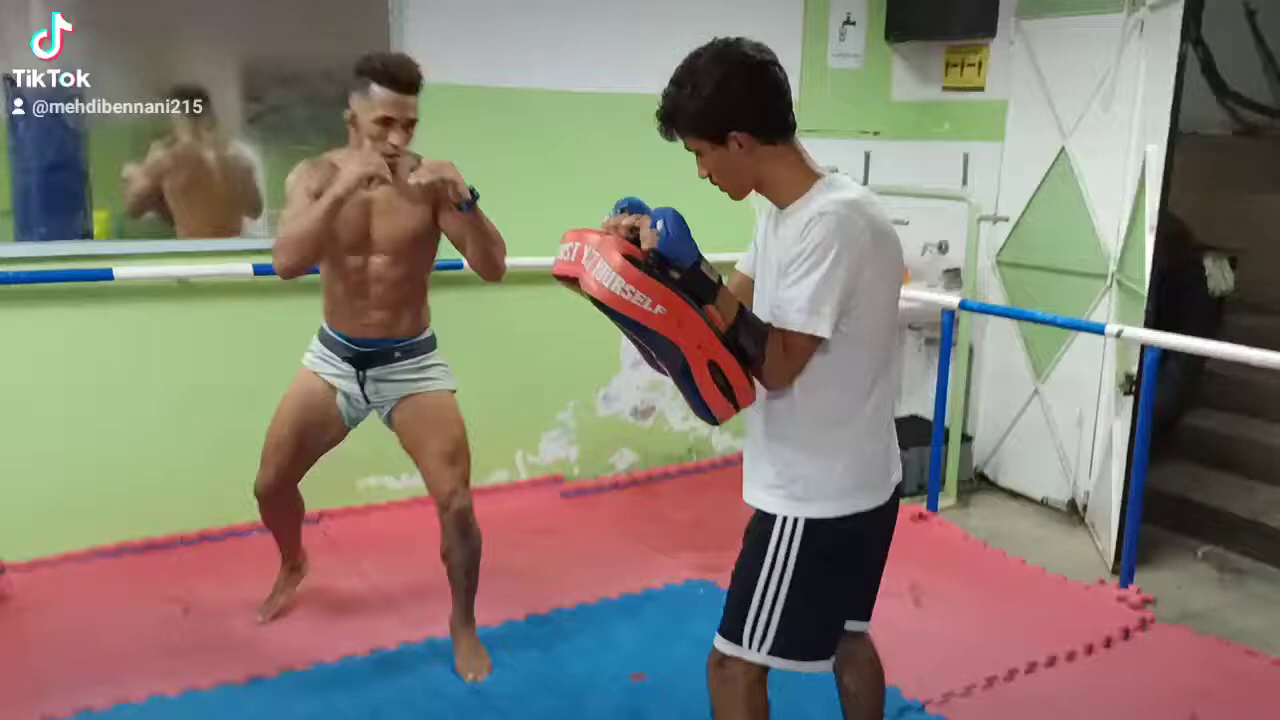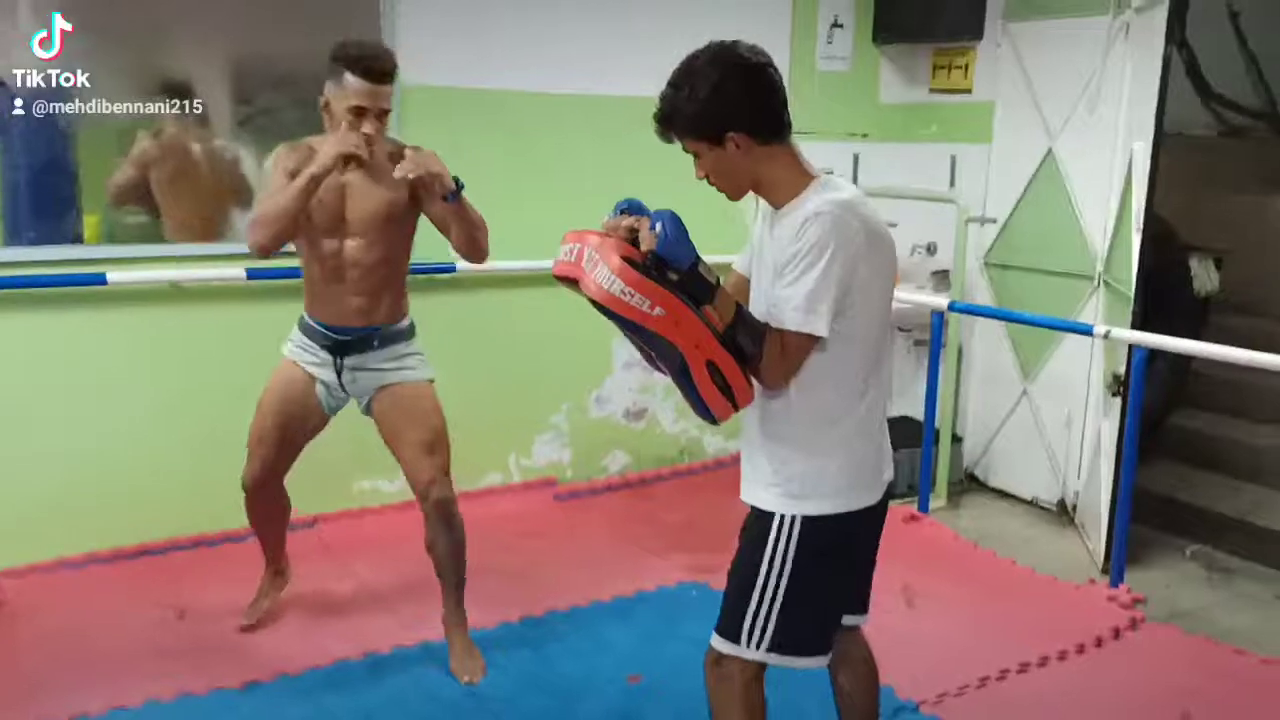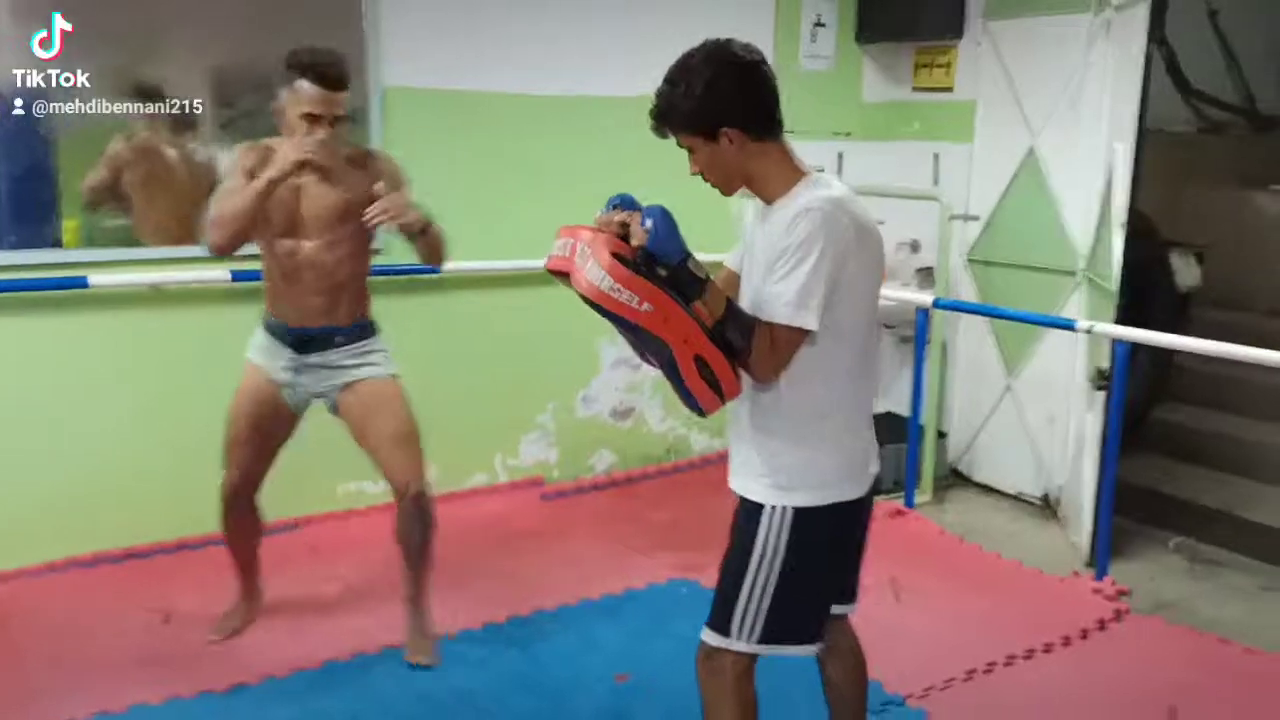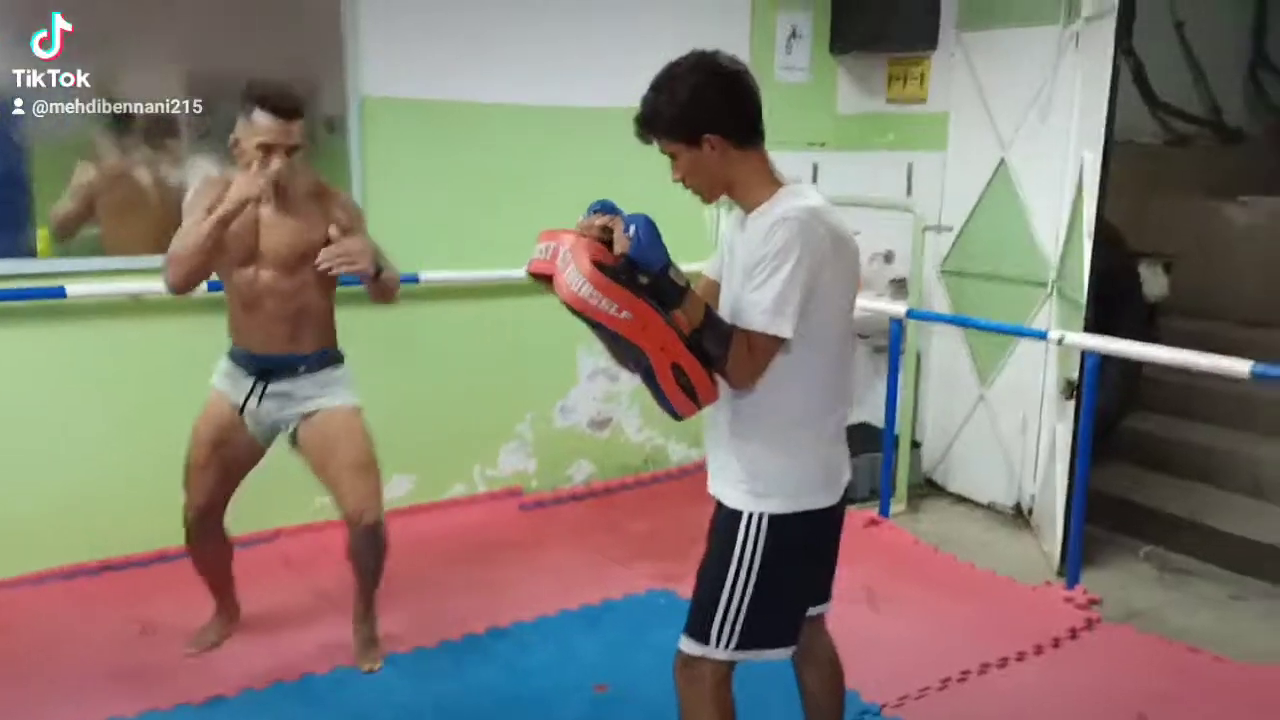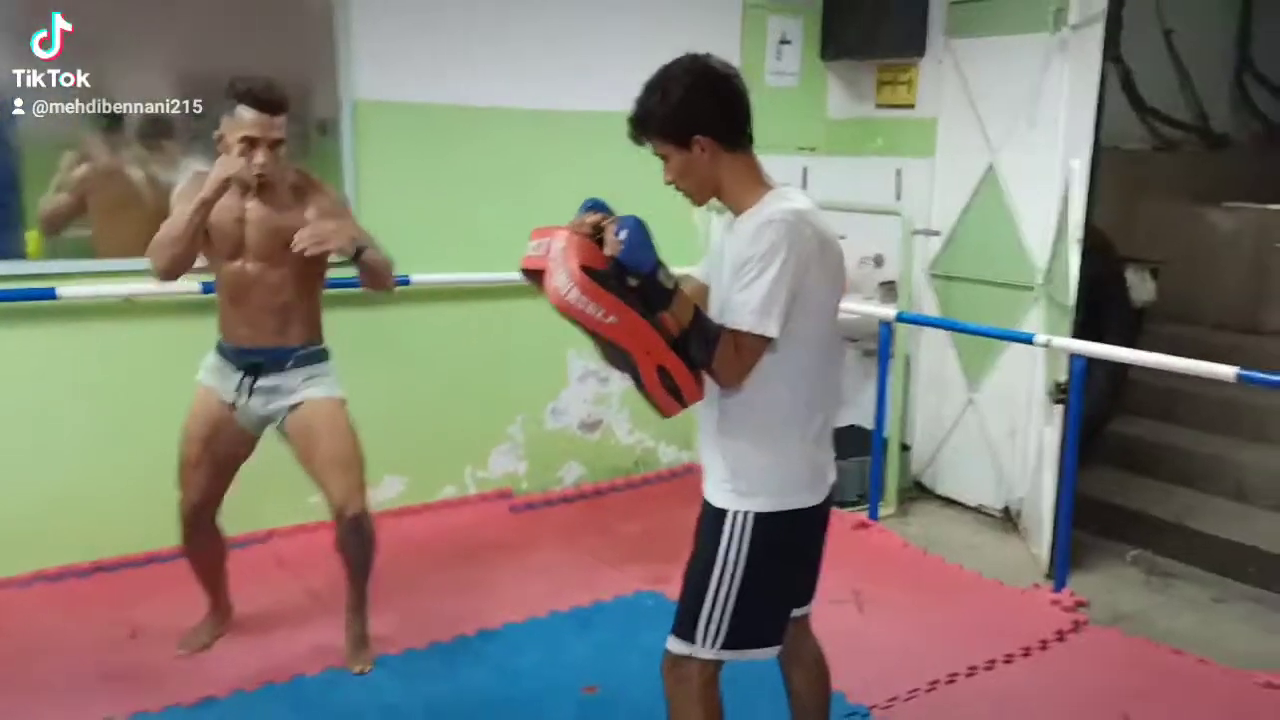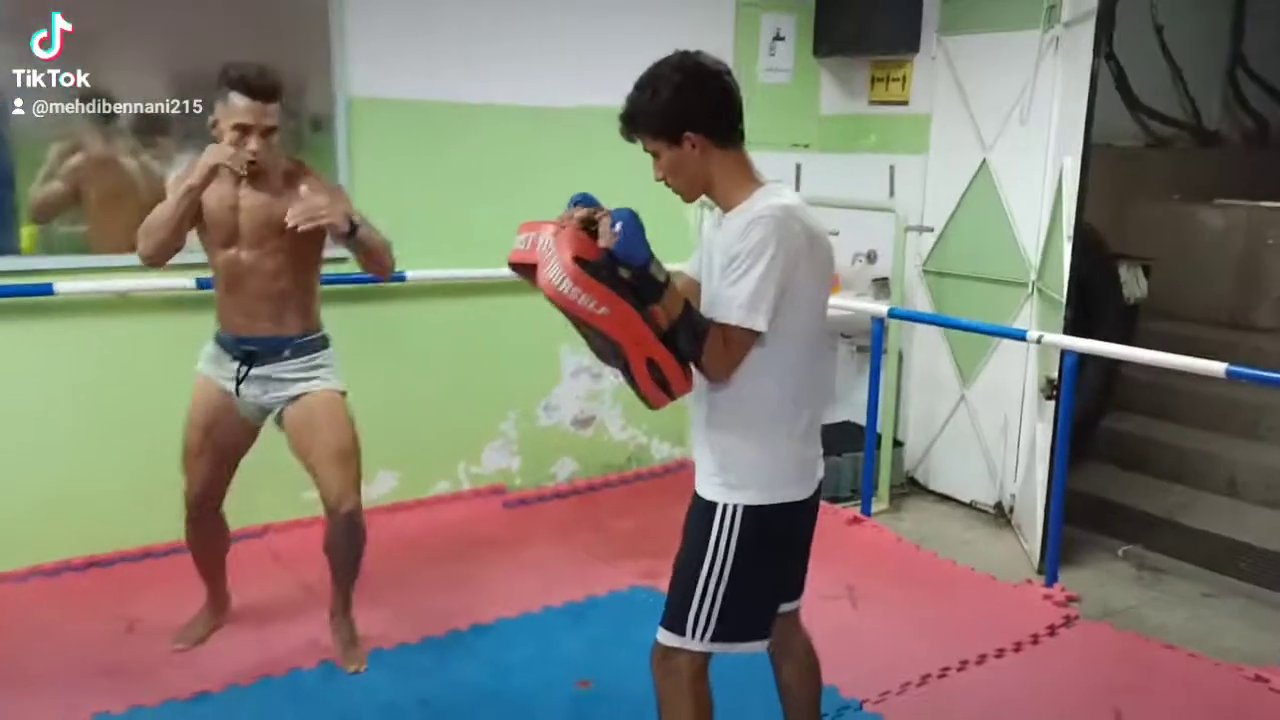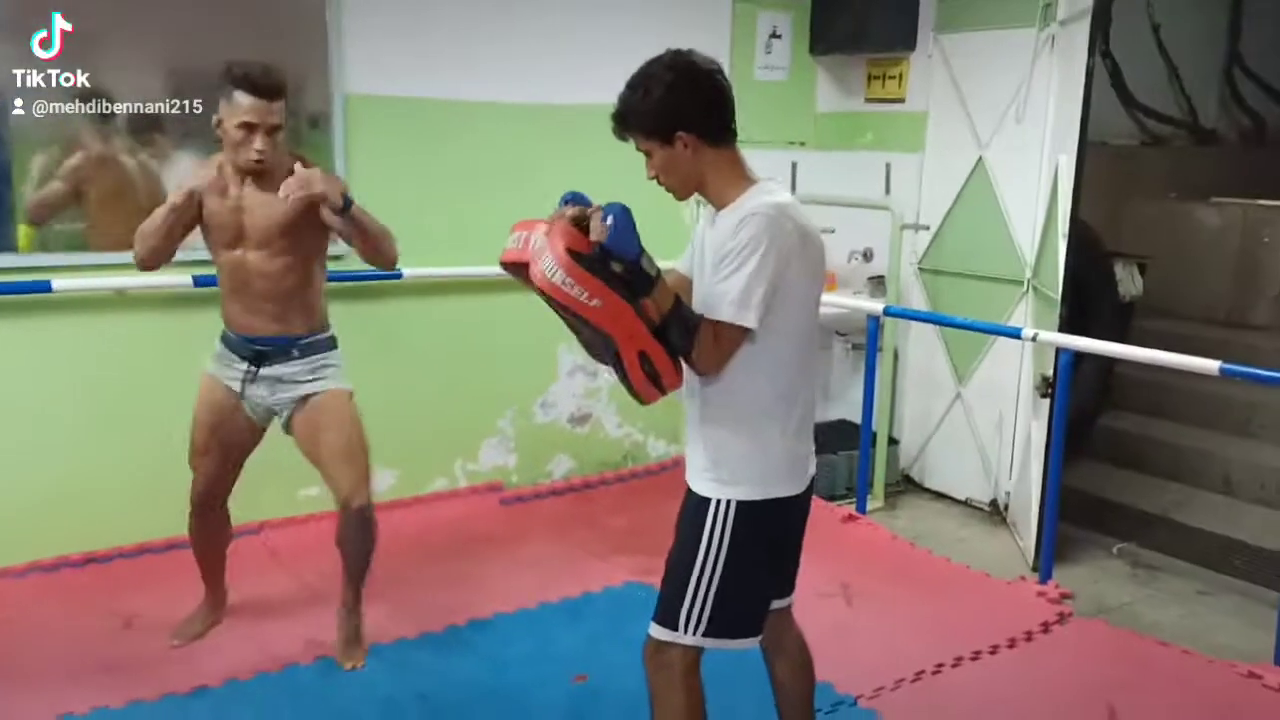
dt=0.1s
person 1, frame 1
left shoulder: (830, 223)
right shoulder: (790, 212)
left elbow: (776, 366)
right elbow: (738, 301)
left wrist: (689, 275)
right wrist: (664, 251)
left hip: (814, 495)
right hip: (858, 481)
right knee: (846, 634)
person 1, frame 2
left shoulder: (825, 223)
right shoulder: (786, 213)
left elbow: (773, 365)
right elbow: (734, 302)
left wrist: (687, 275)
right wrist: (665, 256)
left hip: (810, 492)
right hip: (847, 480)
left knee: (731, 664)
right knee: (839, 631)
person 1, frame 3
left shoulder: (814, 218)
right shoulder: (779, 210)
left elbow: (765, 359)
right elbow: (726, 299)
left wrist: (682, 272)
right wrist: (655, 249)
left hip: (795, 485)
right hip: (832, 472)
left knee: (723, 658)
right knee: (829, 625)
person 1, frame 4
left shoulder: (791, 227)
right shoulder: (760, 219)
left elbow: (742, 365)
right elbow: (705, 306)
left wrist: (661, 280)
right wrist: (635, 258)
left hip: (772, 491)
right hip: (803, 479)
left knee: (701, 664)
right knee: (805, 630)
person 1, frame 5
left shoulder: (776, 229)
right shoulder: (749, 223)
left elbow: (729, 365)
right elbow: (693, 308)
left wrist: (649, 280)
right wrist: (627, 254)
left hip: (757, 490)
right hip: (793, 478)
left knee: (688, 665)
right knee: (792, 629)
person 1, frame 6
left shoulder: (765, 225)
right shoulder: (744, 218)
left elbow: (716, 359)
right elbow: (683, 303)
left wrist: (641, 272)
right wrist: (616, 250)
left hip: (747, 484)
right hip: (780, 473)
left knee: (678, 658)
right knee: (781, 622)
person 1, frame 7
left shoulder: (759, 223)
right shoulder: (729, 216)
left elbow: (706, 354)
right elbow: (674, 297)
left wrist: (632, 266)
right wrist: (604, 250)
left hip: (739, 480)
right hip: (773, 468)
left knee: (669, 652)
right knee: (773, 619)
person 2, frame 1
left shoulder: (431, 180)
right shoulder: (315, 176)
left elbow: (493, 270)
right elbow: (286, 262)
left wrist: (464, 200)
right wrist: (342, 191)
left hip: (411, 362)
right hip: (334, 357)
left knee: (456, 505)
right knee: (272, 483)
left ankle: (464, 628)
right ankle: (293, 567)
person 2, frame 2
left shoulder: (412, 165)
right shoulder: (292, 159)
left elbow: (477, 251)
right elbow: (259, 241)
left wrist: (448, 189)
right wrist: (318, 169)
left hip: (390, 351)
right hip: (314, 346)
left knee: (437, 495)
right knee: (257, 477)
left ankle: (456, 626)
right ankle: (275, 573)
person 2, frame 3
left shoulder: (369, 169)
right shoulder: (252, 163)
left elbow: (434, 257)
right elbow: (218, 241)
left wrist: (419, 225)
right wrist: (274, 175)
left hip: (354, 352)
right hip: (279, 350)
left knee: (411, 489)
right knee: (236, 488)
left ankle: (416, 607)
right ankle: (249, 595)
person 2, frame 4
left shoulder: (326, 203)
right shoulder: (214, 197)
left elbow: (391, 294)
right elbow: (177, 279)
left wrist: (371, 267)
right wrist: (227, 211)
left hip: (317, 381)
right hip: (242, 377)
left knee: (365, 516)
right knee: (199, 511)
left ankle: (365, 620)
right ankle: (225, 609)
person 2, frame 5
left shoulder: (313, 198)
right shoulder: (203, 189)
left elbow: (384, 281)
right elbow: (164, 266)
left wrist: (356, 244)
right wrist: (206, 195)
left hip: (303, 374)
right hip: (230, 371)
left knee: (351, 509)
right knee: (195, 507)
left ankle: (356, 617)
right ankle: (219, 609)
person 2, frame 6
left shoulder: (307, 183)
right shoulder: (197, 178)
left elbow: (383, 264)
right elbow: (150, 253)
left wrist: (347, 224)
right wrist: (196, 183)
left hip: (302, 364)
right hip: (228, 360)
left knee: (344, 505)
right knee: (199, 498)
left ankle: (342, 614)
right ankle: (216, 601)
person 2, frame 7
left shoulder: (308, 182)
right shoulder: (202, 181)
left elbow: (385, 256)
right elbow: (144, 248)
left wrist: (339, 201)
right wrist: (182, 200)
left hip: (310, 365)
right hip: (237, 362)
left knee: (357, 500)
right knee: (205, 495)
left ankle: (351, 612)
right ankle: (214, 598)
